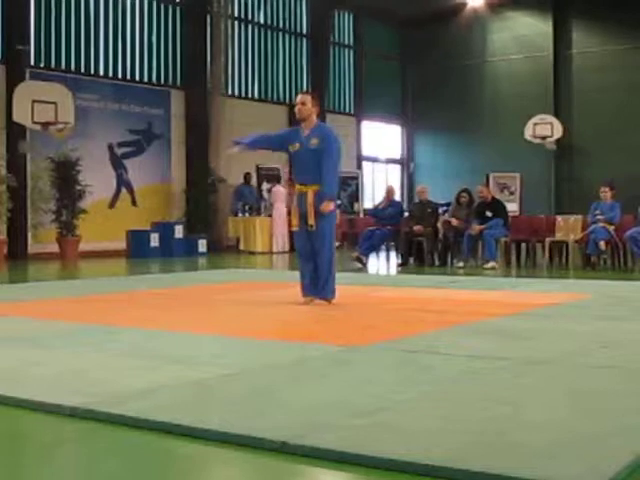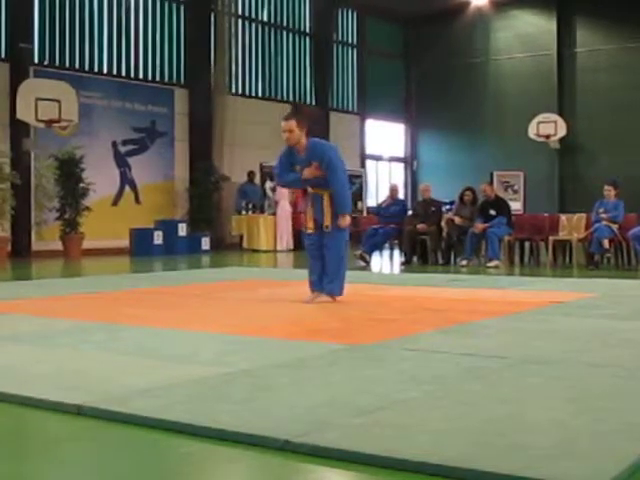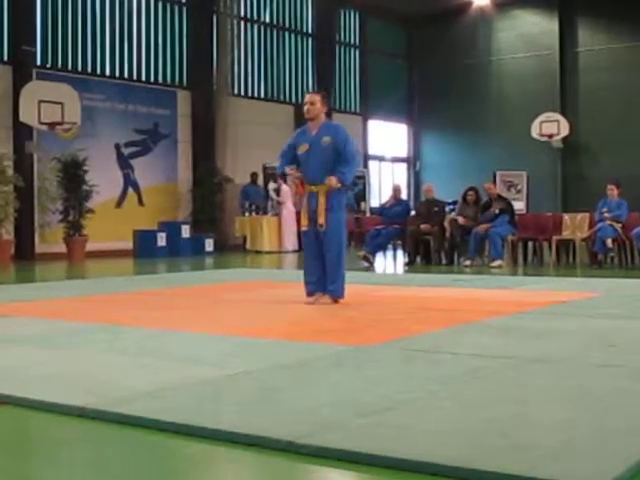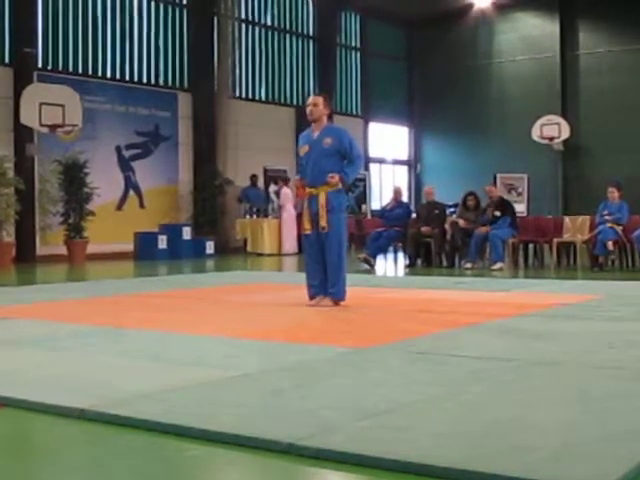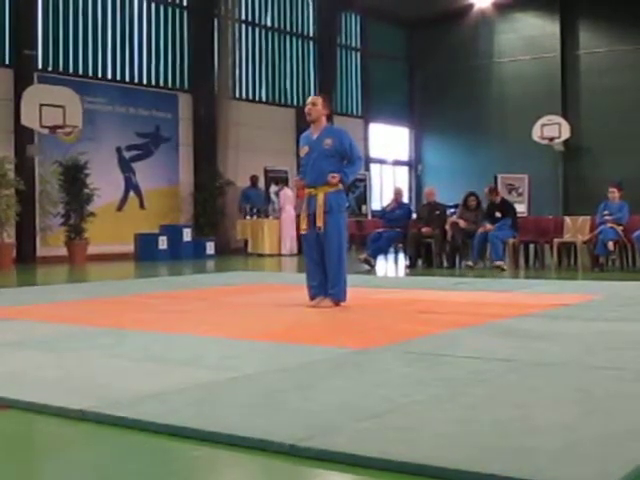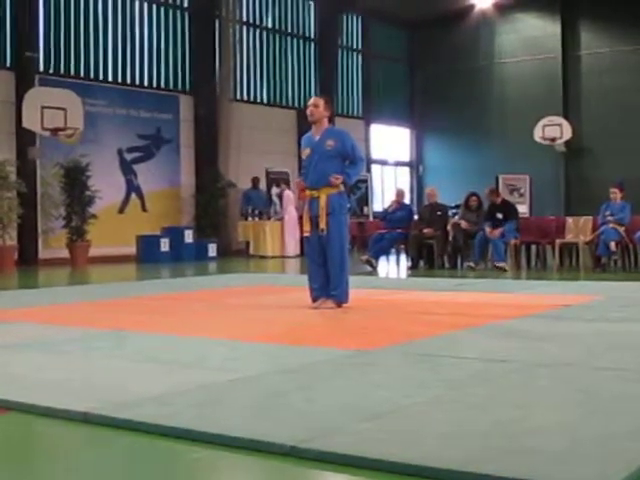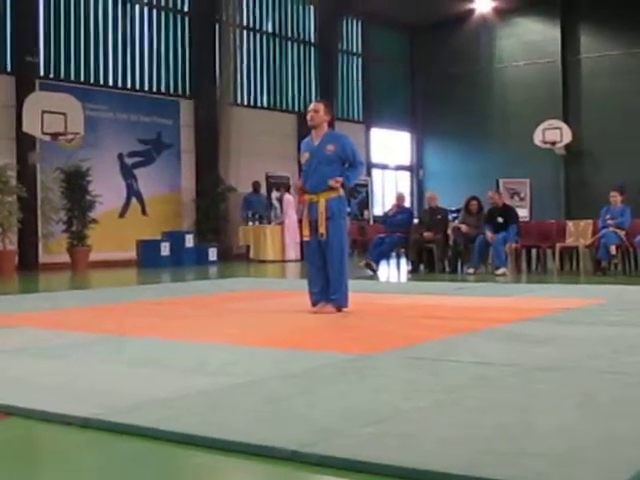
dt=0.7s
person 1, frame 1
left shoulder: (327, 135)
right shoulder: (291, 135)
left elbow: (330, 168)
right elbow: (266, 139)
left wrist: (329, 198)
right wrist: (242, 144)
left hip: (321, 197)
right hip: (300, 197)
left knee: (323, 247)
right knee: (304, 248)
left ankle: (325, 293)
right ankle: (310, 291)
person 1, frame 2
left shoulder: (324, 150)
right shoulder: (288, 153)
left elbow: (339, 183)
right elbow: (280, 178)
left wrist: (344, 213)
right wrist: (303, 175)
left hip: (335, 200)
right hip: (314, 199)
left knee: (334, 244)
right knee: (312, 244)
left ankle: (330, 289)
right ankle: (317, 287)
person 1, frame 3
left shoulder: (337, 131)
right shoulder: (300, 135)
left elbow: (352, 159)
right elbow: (285, 157)
left wrist: (340, 178)
right wrist: (286, 169)
left hip: (332, 196)
right hip: (310, 197)
left knee: (333, 245)
right knee: (310, 244)
left ankle: (333, 292)
right ankle: (315, 290)
person 1, frame 4
left shoulder: (338, 134)
right shoulder: (303, 137)
left elbow: (357, 159)
left wrist: (343, 177)
right wrist: (300, 179)
left hip: (332, 198)
right hip: (310, 199)
left knee: (334, 247)
right knee: (312, 248)
left ankle: (334, 294)
right ankle: (317, 292)
person 1, frame 5
left shoulder: (338, 135)
right shoulder: (304, 138)
left elbow: (357, 160)
left wrist: (343, 177)
right wrist: (300, 180)
left hip: (332, 199)
right hip: (310, 200)
left knee: (334, 248)
right knee: (311, 248)
left ankle: (334, 295)
right ankle: (317, 293)
person 1, frame 6
left shoulder: (340, 136)
right shoulder: (305, 140)
left elbow: (358, 161)
left wrist: (345, 178)
right wrist: (302, 181)
left hip: (333, 200)
right hip: (311, 202)
left knee: (335, 249)
right knee: (313, 251)
left ankle: (336, 296)
right ankle: (319, 294)
person 1, frame 7
left shoulder: (340, 140)
right shoulder: (305, 144)
left elbow: (358, 164)
left wrist: (344, 181)
right wrist: (301, 184)
left hip: (332, 204)
right hip: (310, 206)
left knee: (335, 253)
right knee: (313, 255)
left ankle: (336, 300)
right ankle: (319, 298)
